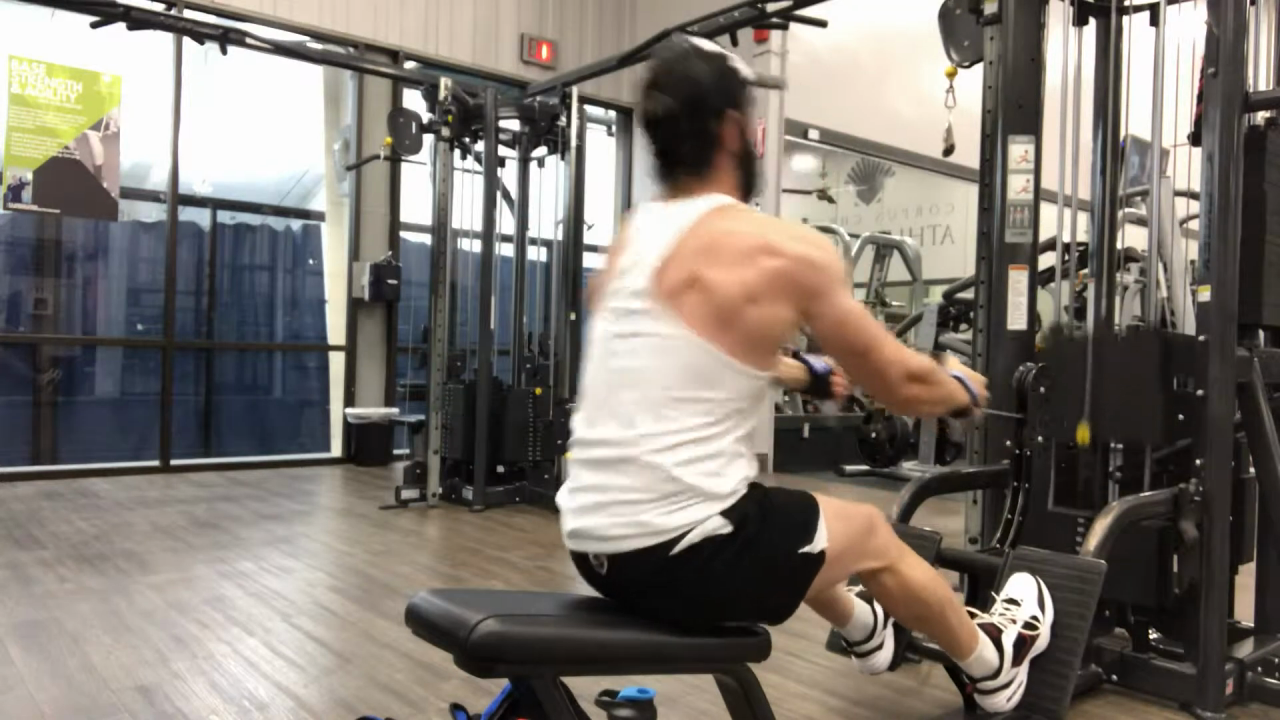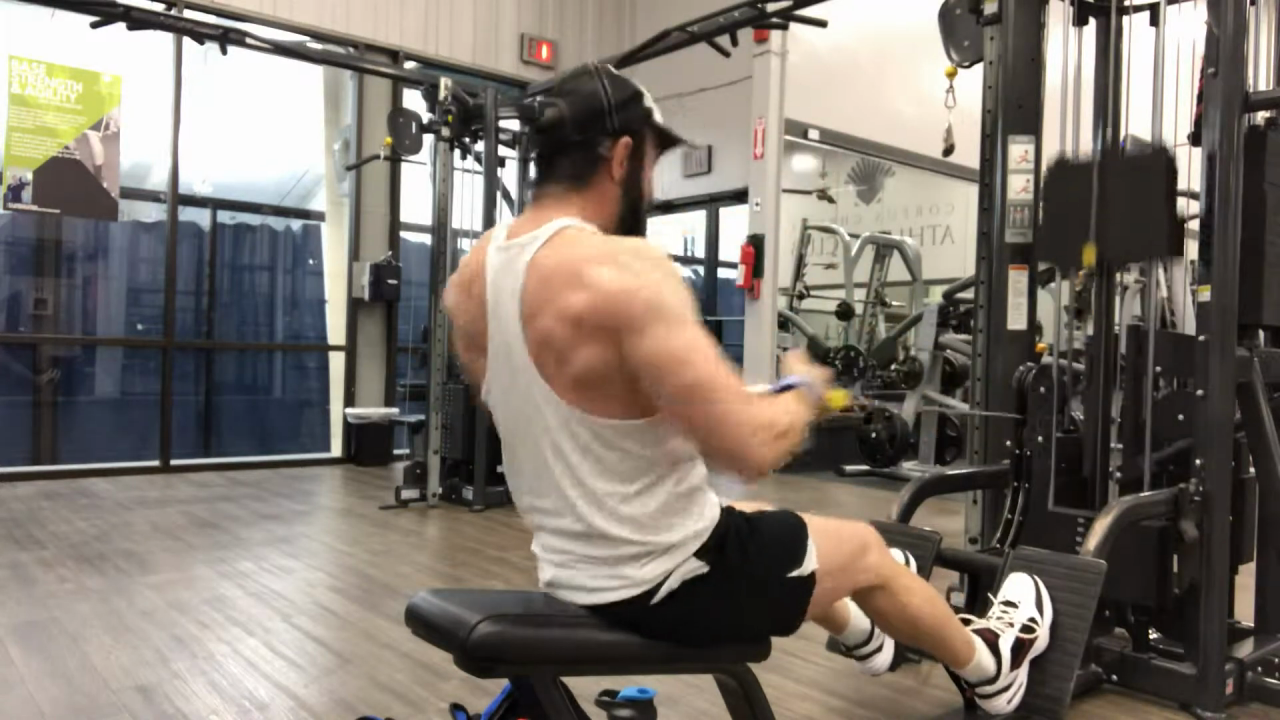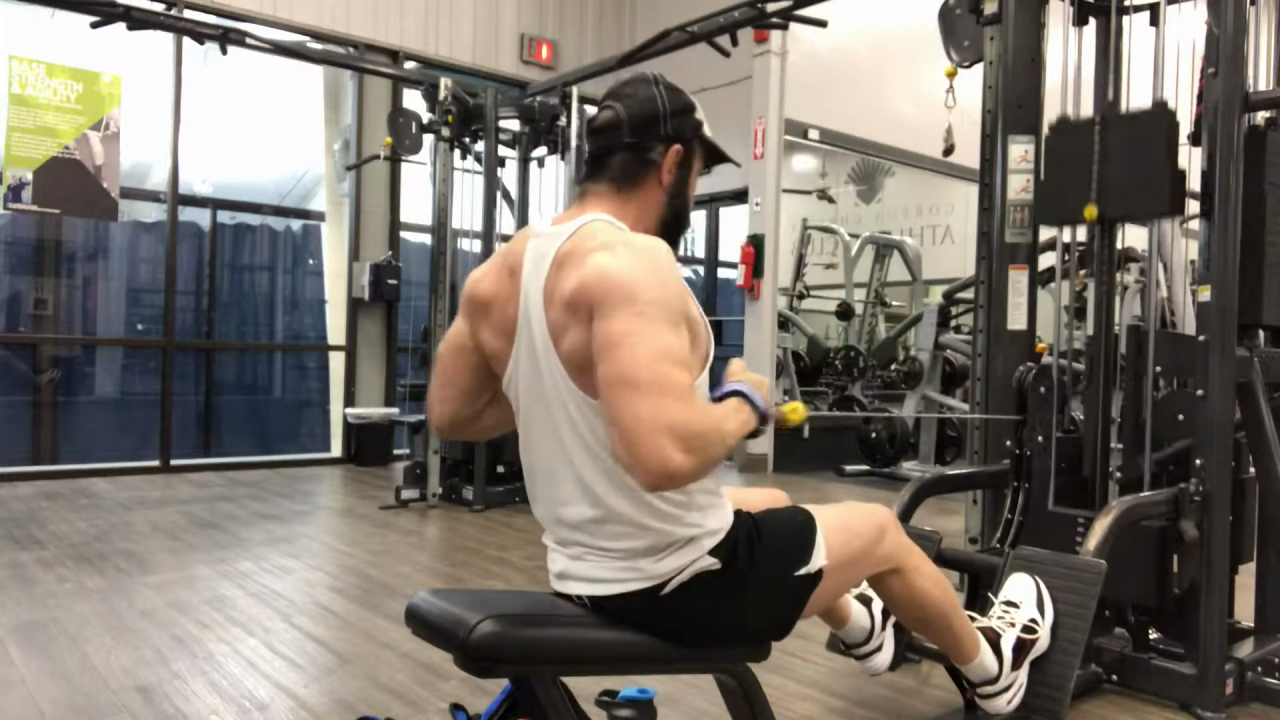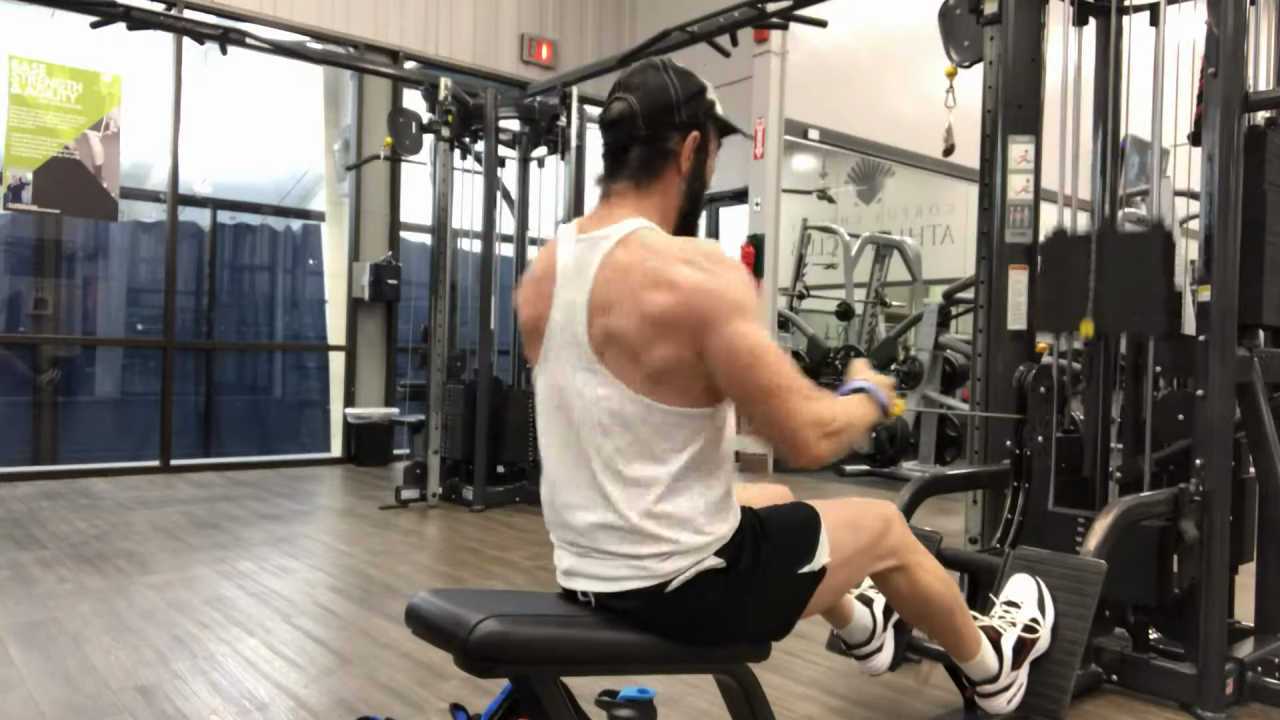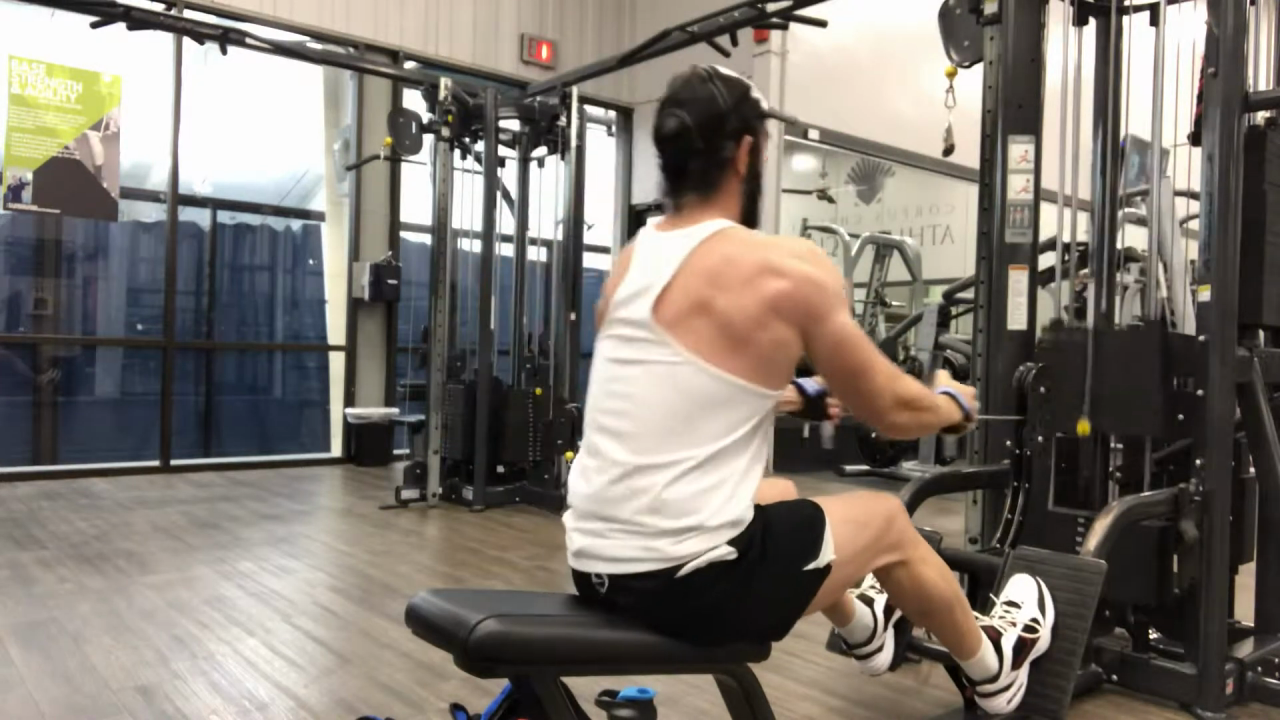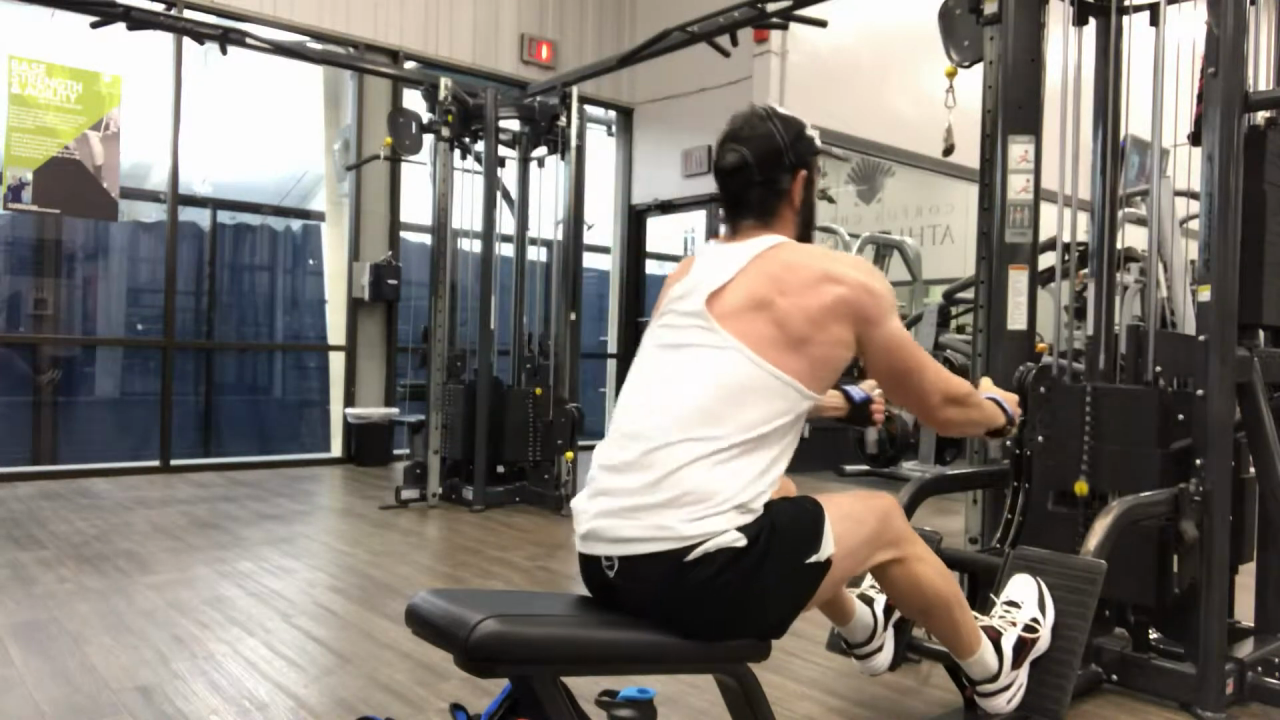
dt=0.3s
person 1, frame 1
left shoulder: (629, 237)
right shoulder: (780, 251)
right elbow: (900, 384)
left wrist: (807, 372)
right wrist: (962, 388)
left hip: (595, 544)
right hip: (682, 551)
left knee: (778, 513)
right knee: (869, 532)
left ankle: (864, 629)
right ankle: (992, 665)
person 1, frame 2
left shoulder: (472, 275)
right shoulder: (621, 272)
right elbow: (756, 448)
right wrist: (800, 387)
left hip: (575, 577)
right hip: (666, 586)
left knee: (763, 521)
right knee: (862, 547)
left ankle: (862, 631)
person 1, frame 3
left shoulder: (497, 273)
right shoulder: (628, 261)
left elbow: (449, 415)
right elbow: (666, 455)
right wrist: (744, 403)
left hip: (586, 579)
right hip: (681, 583)
left knee: (769, 503)
right knee: (877, 529)
left ankle: (864, 629)
right ankle: (991, 668)
person 1, frame 4
left shoulder: (544, 267)
right shoulder: (690, 274)
right elbow: (809, 439)
right wrist: (868, 398)
left hip: (585, 574)
right hip: (680, 588)
left knee: (769, 499)
right knee: (880, 525)
left ankle: (864, 628)
person 1, frame 5
left shoulder: (631, 259)
right shoulder: (786, 268)
right elbow: (892, 410)
right wrist: (955, 404)
left hip: (597, 566)
right hip: (688, 578)
left knee: (778, 495)
right knee: (885, 521)
left ankle: (864, 627)
person 1, frame 6
left shoulder: (687, 274)
right shoulder: (842, 281)
right elbow: (938, 405)
left wrist: (846, 401)
right wrist: (998, 409)
left hip: (601, 553)
right hip: (693, 568)
right knee: (882, 519)
left ankle: (867, 630)
right ankle: (993, 670)
